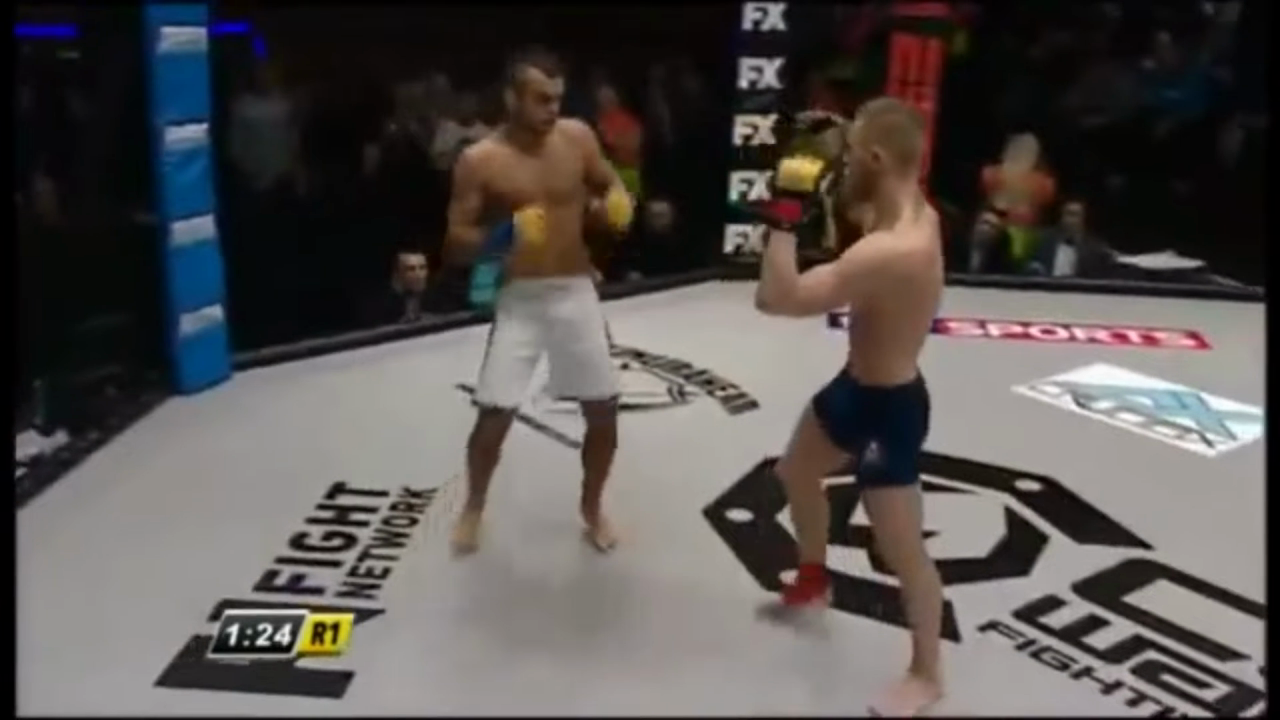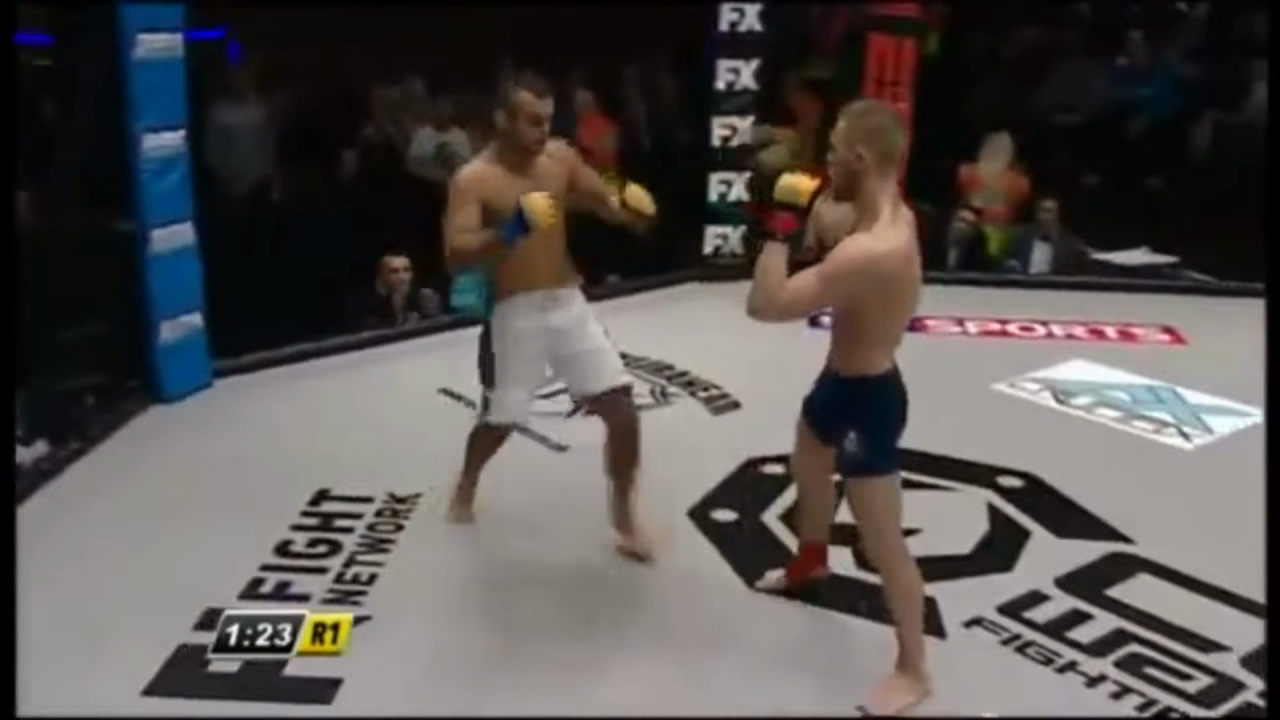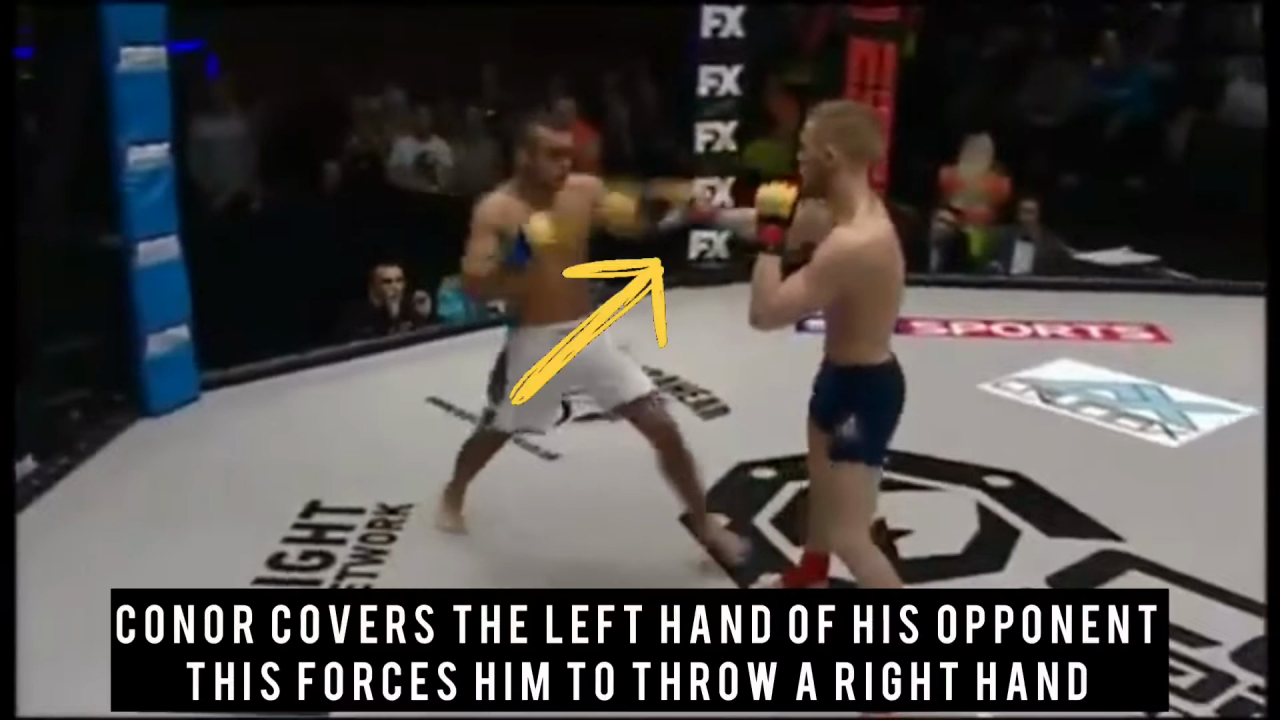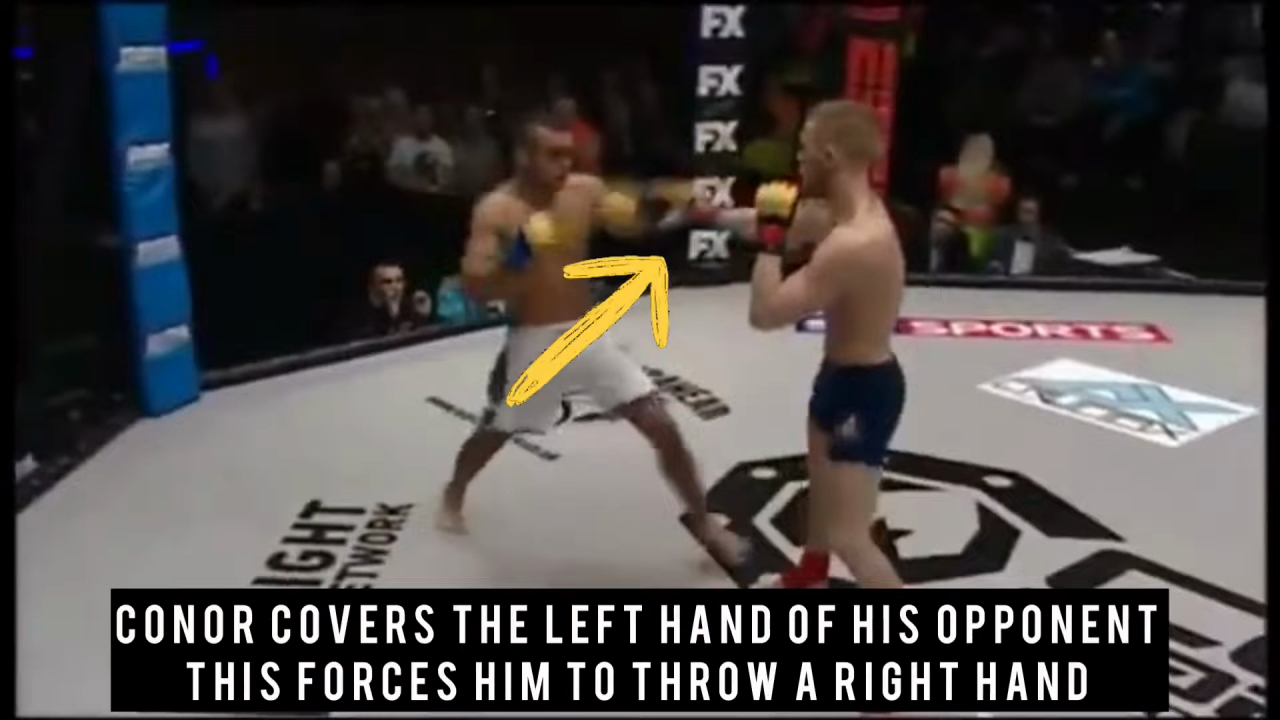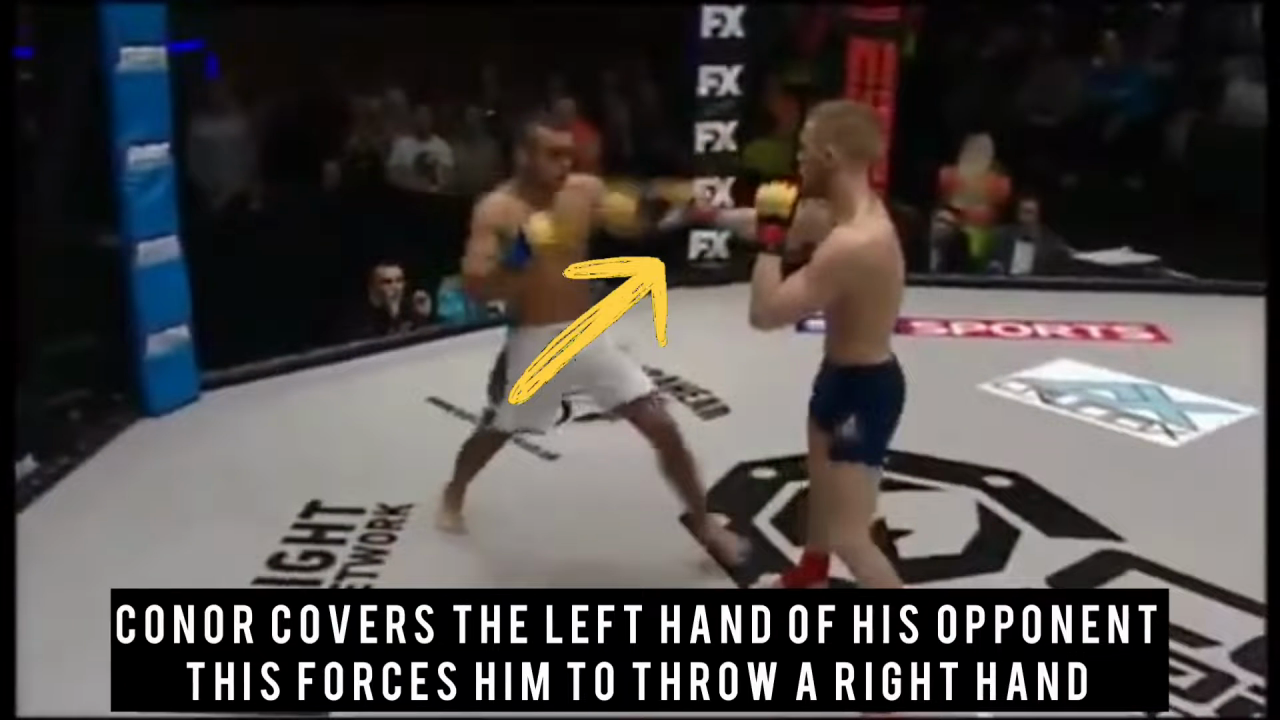
dt=0.7s
person 1, frame 1
left shoulder: (891, 253)
right shoulder: (913, 212)
left elbow: (775, 298)
right elbow: (856, 206)
left wrist: (787, 209)
right wrist: (832, 175)
left hip: (889, 409)
right hip: (856, 385)
left knee: (902, 551)
right knee: (795, 472)
right ankle: (812, 583)
person 1, frame 2
left shoulder: (871, 254)
right shoulder: (891, 214)
left elbow: (765, 305)
left wrist: (782, 223)
right wrist: (799, 214)
left hip: (867, 400)
right hip: (841, 382)
left knee: (883, 543)
right knee: (808, 470)
left ankle: (912, 670)
right ankle: (810, 561)
person 1, frame 3
left shoulder: (854, 244)
right shoulder: (855, 208)
left elbow: (765, 314)
right elbow: (781, 217)
left wrist: (772, 235)
right wrist: (714, 213)
left hip: (864, 392)
right hip: (839, 376)
left knee: (848, 540)
right knee: (820, 485)
right ankle: (809, 575)
person 1, frame 4
left shoulder: (853, 244)
right shoulder: (849, 207)
left elbow: (765, 313)
right elbow: (775, 222)
left wrist: (770, 235)
right wrist: (712, 213)
left hip: (864, 390)
right hip: (841, 374)
left knee: (847, 537)
right knee: (821, 483)
right ankle: (809, 575)
person 1, frame 5
left shoulder: (853, 244)
right shoulder: (846, 208)
left elbow: (765, 313)
right elbow: (783, 225)
left wrist: (770, 234)
right wrist: (712, 214)
left hip: (864, 390)
right hip: (841, 375)
left knee: (848, 537)
right knee: (821, 484)
right ankle: (809, 576)
person 2, frame 1
left shoulder: (578, 138)
right shoulder: (479, 160)
left elbow: (610, 184)
right elbow: (457, 236)
left wrist: (616, 203)
right wrist: (503, 236)
left hip: (577, 295)
right hip: (519, 300)
left knee: (603, 414)
right knee: (493, 417)
left ankle: (592, 508)
right ankle: (474, 508)
person 2, frame 2
left shoulder: (560, 157)
right shoulder: (474, 179)
left elbow: (606, 200)
right elbow: (458, 257)
left wrist: (631, 206)
right wrist: (511, 228)
left hip: (569, 305)
right hip: (516, 314)
left knee: (623, 415)
right knee: (498, 422)
left ankle: (624, 518)
right ankle: (465, 486)
person 2, frame 3
left shoulder: (586, 190)
right shoulder: (494, 210)
left elbow: (635, 221)
right elbow: (474, 285)
left wrist: (639, 214)
right wrist: (517, 255)
left hip: (589, 334)
right hip: (534, 342)
left knee: (662, 426)
right knee: (495, 431)
left ankle: (706, 526)
right ankle: (452, 496)
person 2, frame 4
left shoulder: (585, 190)
right shoulder: (494, 210)
left elbow: (635, 222)
right elbow: (475, 285)
left wrist: (654, 207)
right wrist: (516, 258)
right hip: (534, 342)
left knee: (663, 427)
right knee: (495, 430)
left ankle: (704, 523)
right ankle: (453, 495)
person 2, frame 5
left shoulder: (585, 190)
right shoulder: (495, 210)
left elbow: (636, 221)
right elbow: (475, 286)
left wrist: (660, 207)
right wrist: (515, 261)
left hip: (590, 335)
right hip: (534, 342)
left knee: (662, 427)
right knee: (495, 431)
left ankle: (704, 523)
right ankle: (453, 495)
